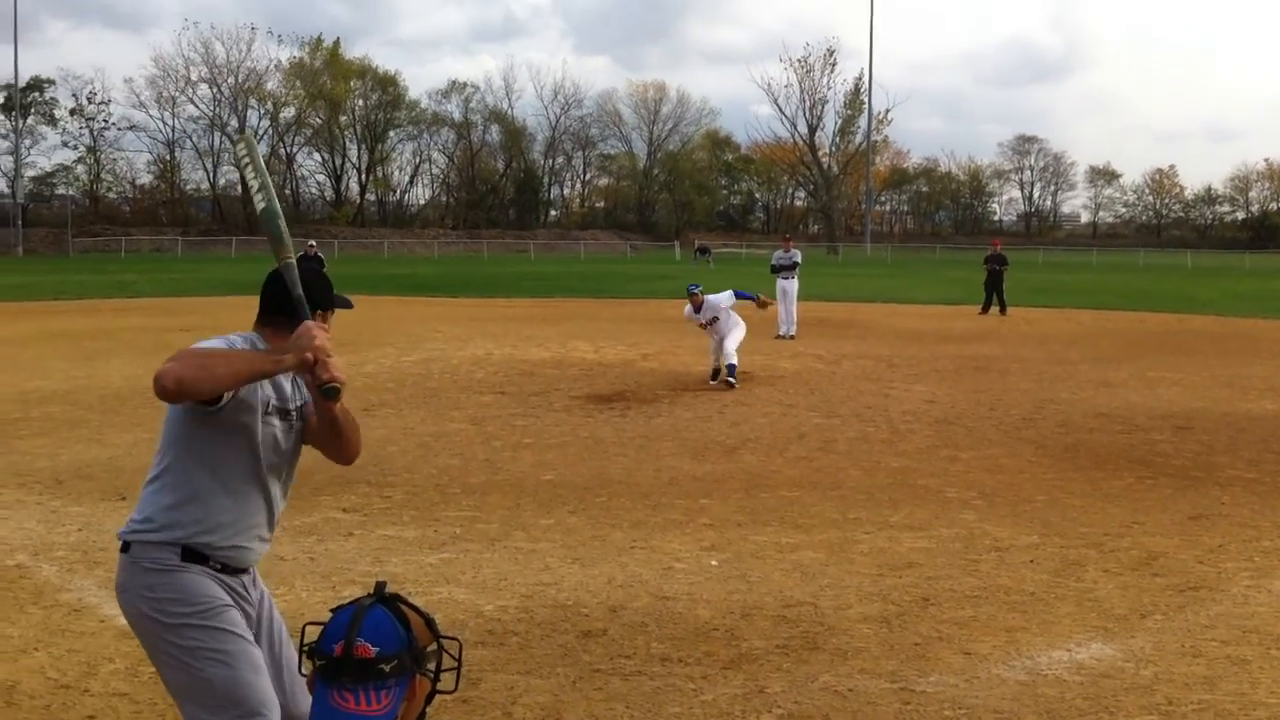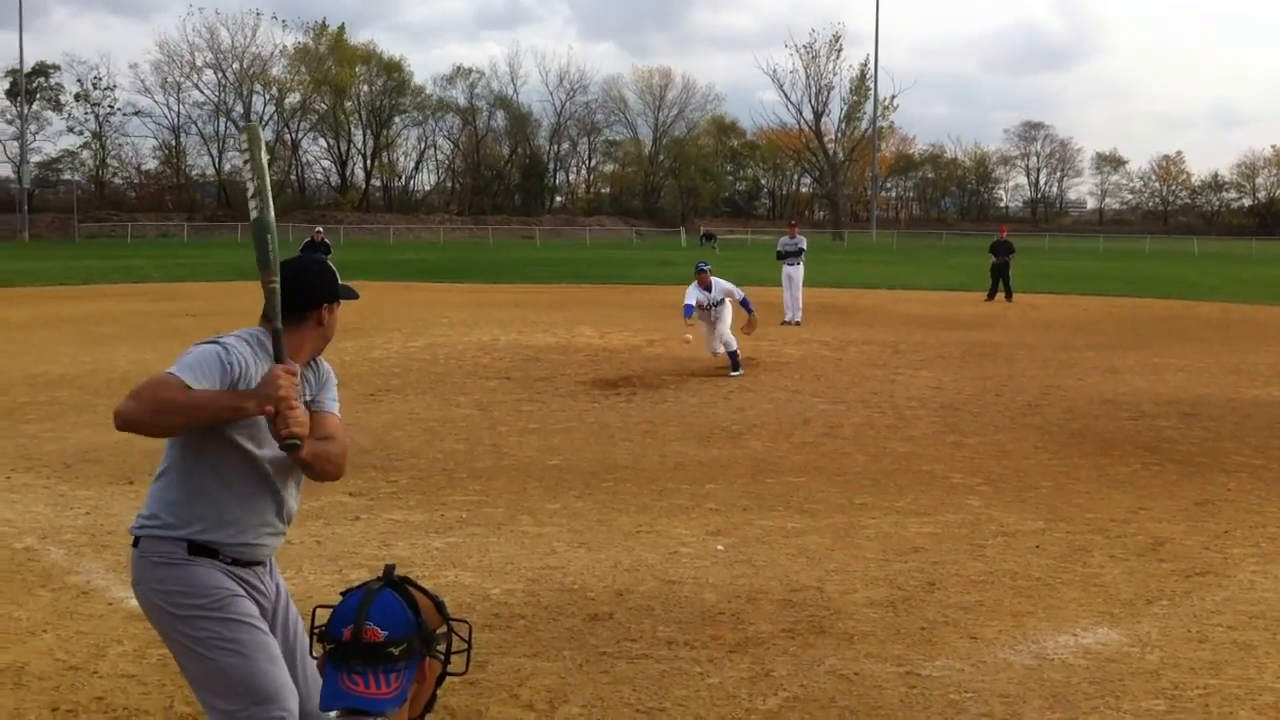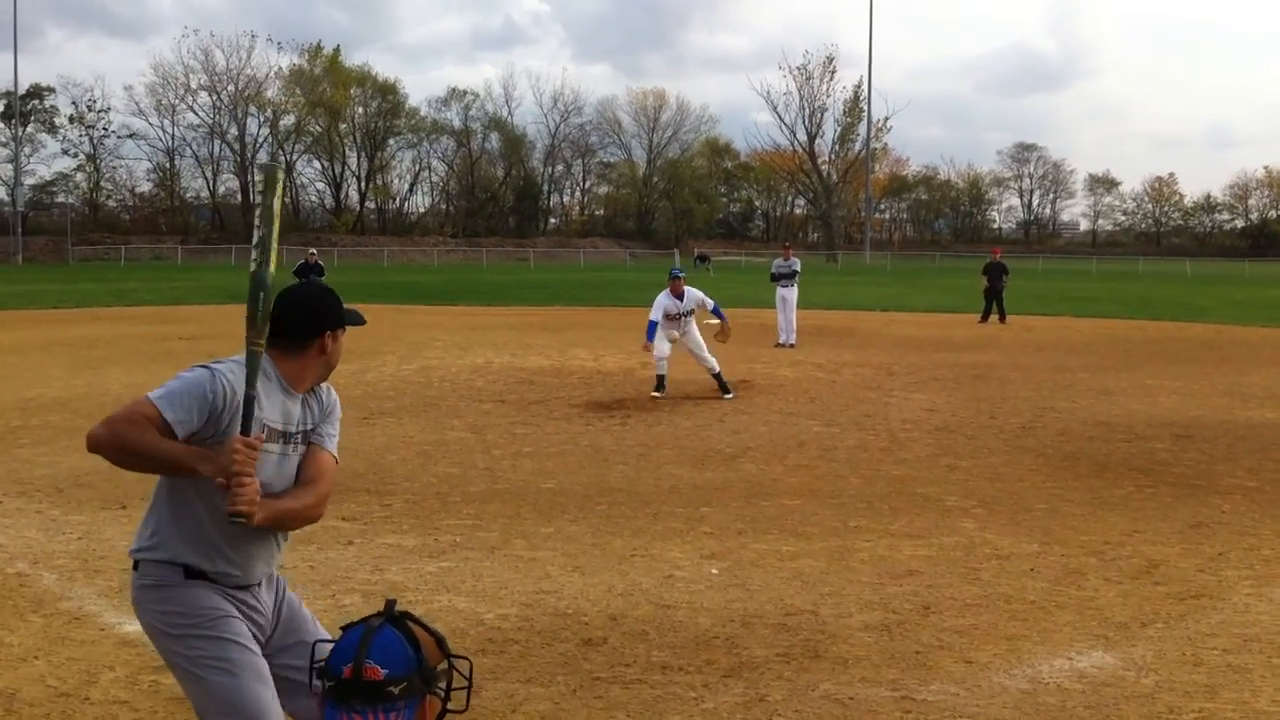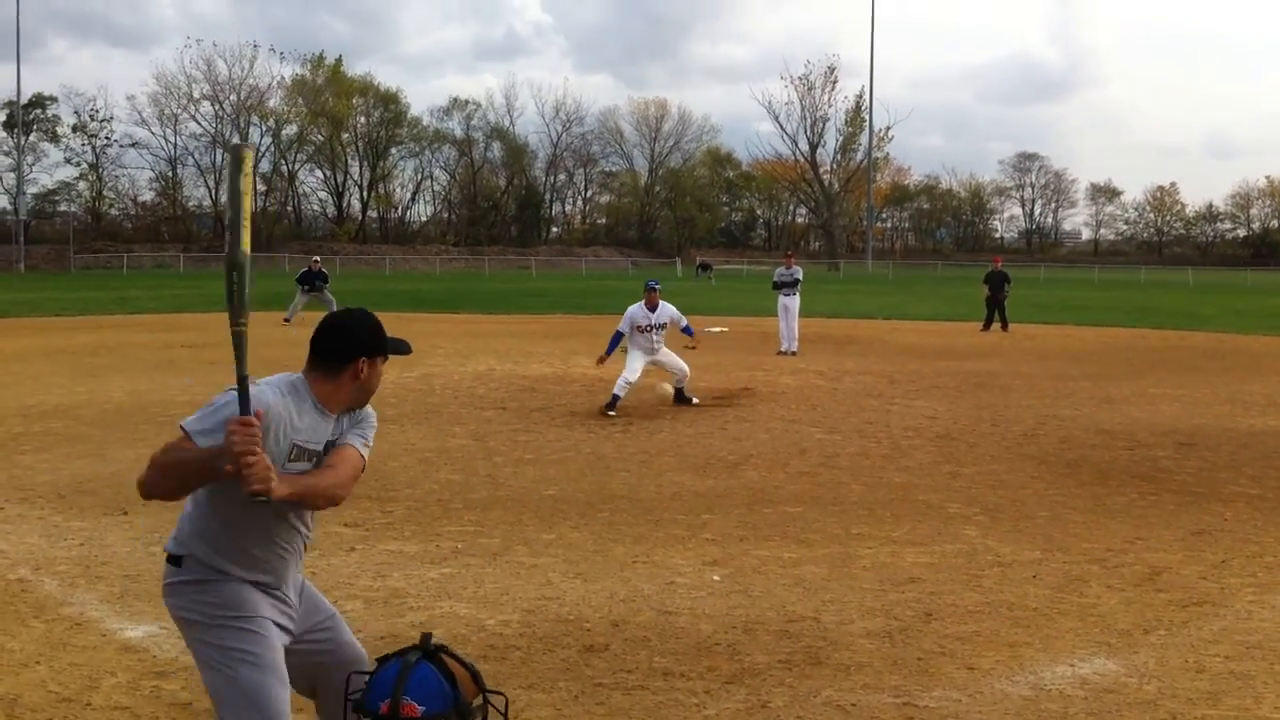
dt=0.2s
person 1, frame 1
left shoulder: (303, 382)
right shoulder: (229, 358)
left elbow: (346, 451)
right elbow: (169, 381)
left wrist: (329, 395)
right wrist: (284, 360)
left hip: (238, 578)
right hip: (171, 573)
person 1, frame 2
left shoulder: (315, 375)
right shoulder: (227, 358)
left elbow: (334, 462)
right elbow: (131, 411)
left wrist: (303, 443)
right wrist: (251, 400)
left hip: (256, 570)
right hip: (184, 568)
person 1, frame 3
left shoulder: (324, 402)
right shoulder: (218, 385)
left elbow: (315, 499)
right elbow: (104, 435)
left wrist: (261, 509)
right wrist: (204, 461)
left hip: (261, 588)
right hip: (184, 590)
person 1, frame 4
left shoulder: (357, 417)
right shoulder: (257, 405)
left elbow: (334, 485)
right elbow: (153, 481)
left wrist: (280, 485)
right wrist: (222, 457)
left hip: (282, 585)
right hip: (216, 587)
left knee: (352, 679)
